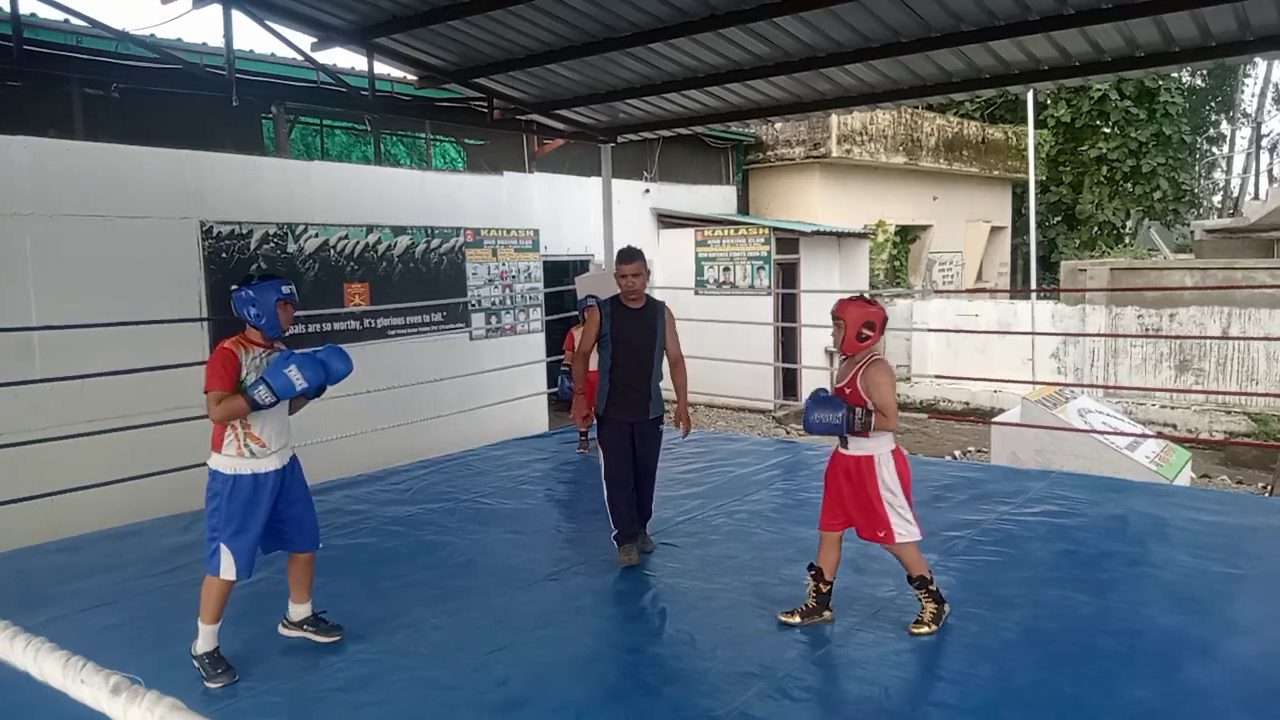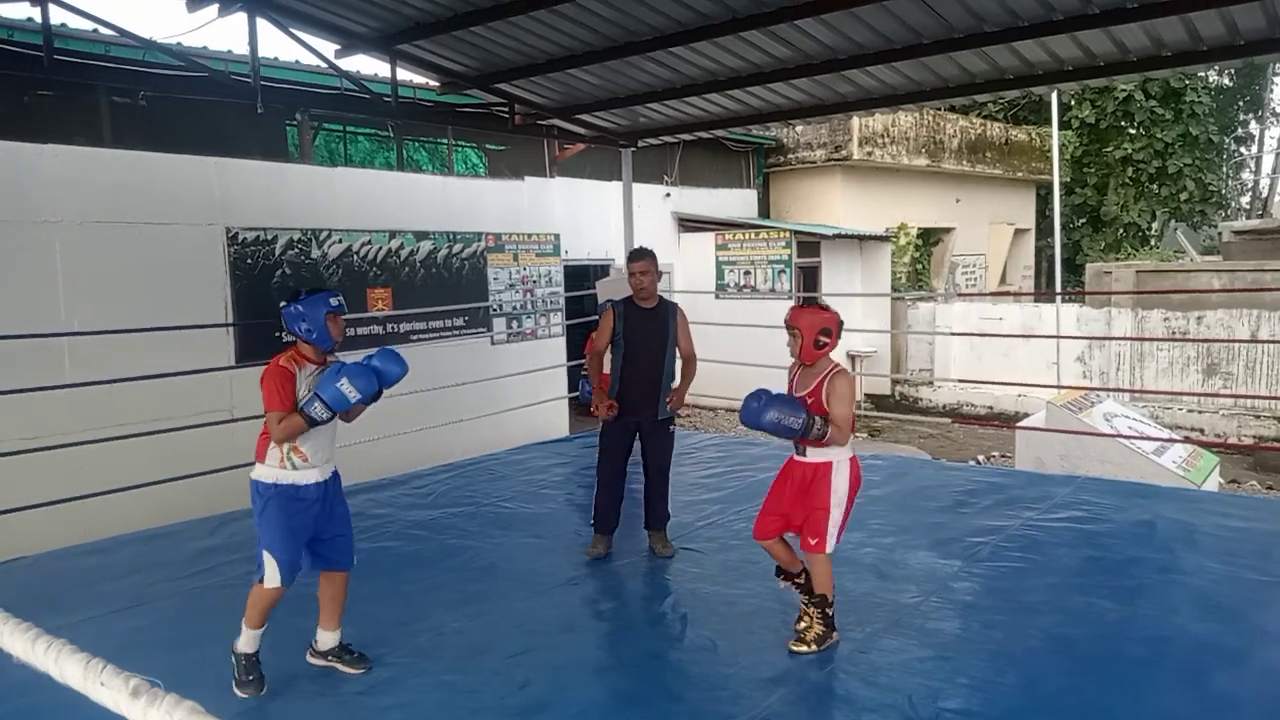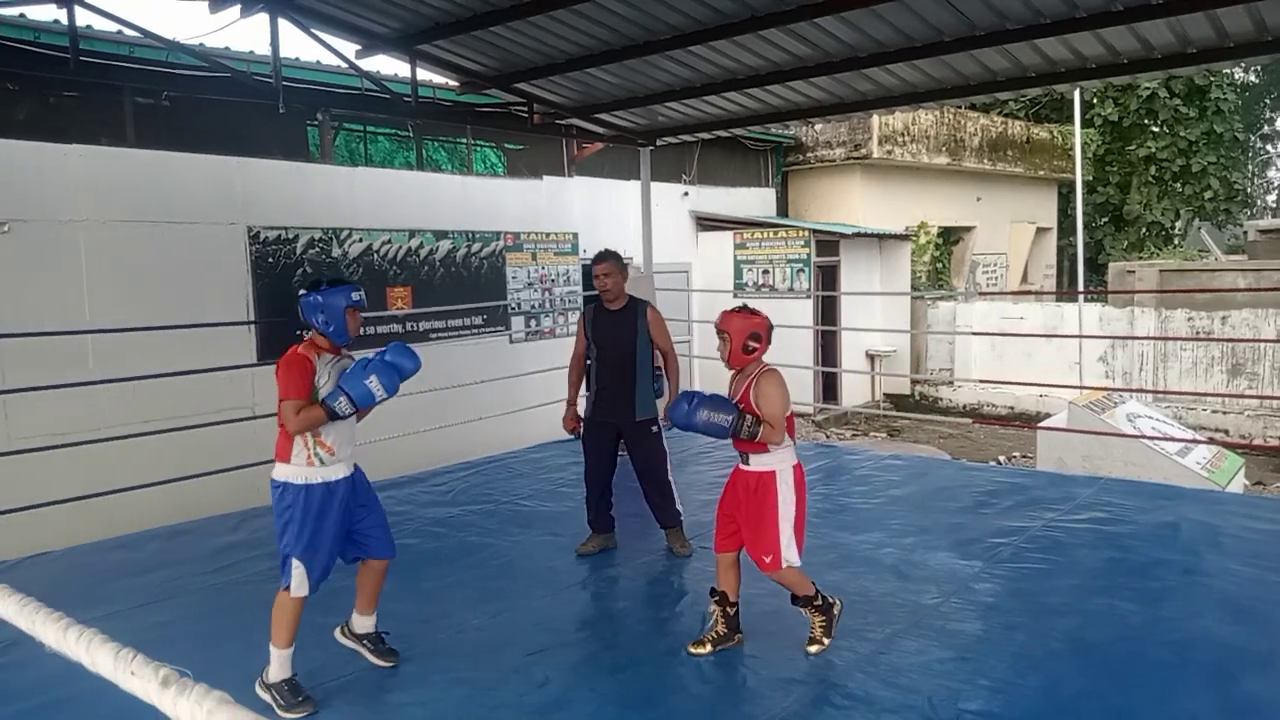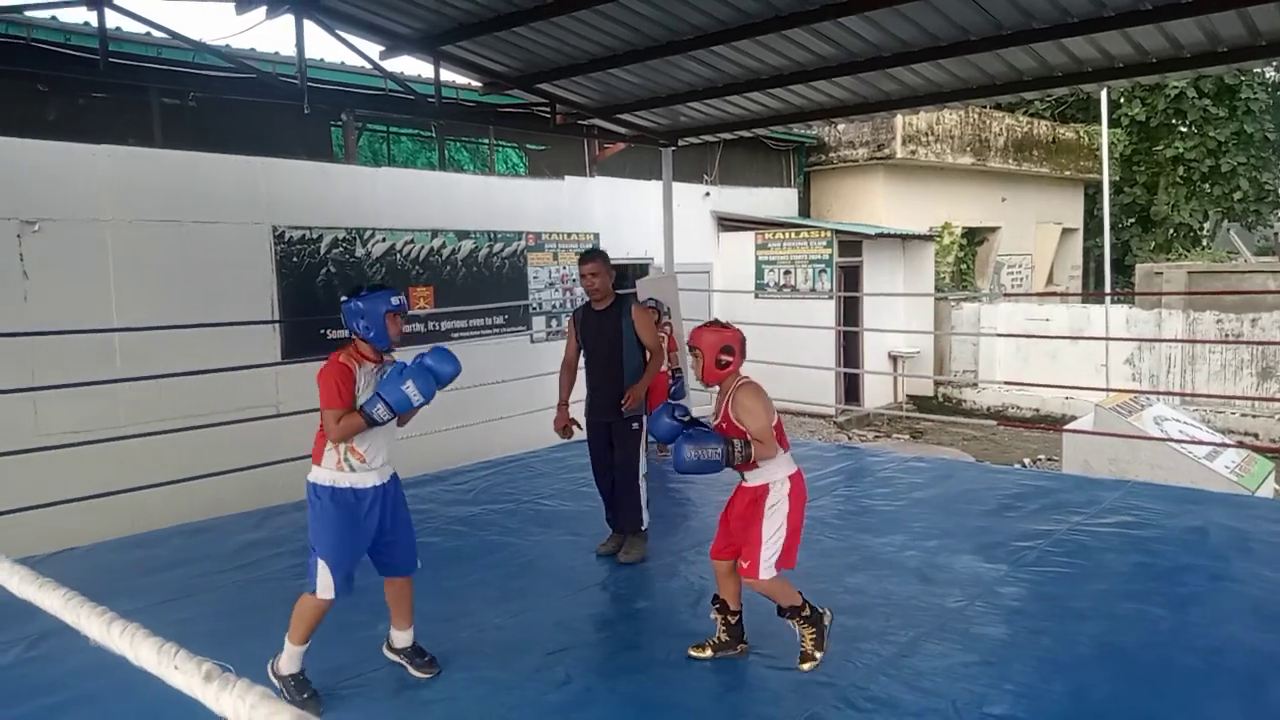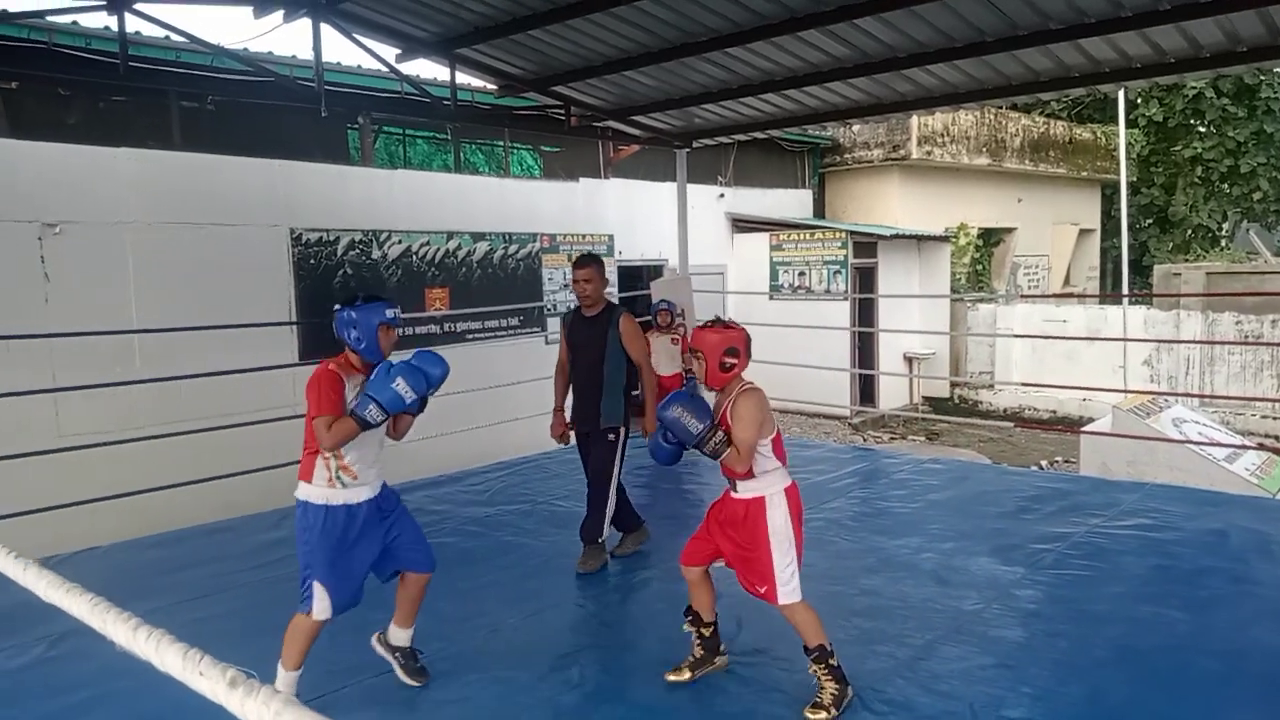
dt=0.4s
person 1, frame 1
left shoulder: (281, 352)
right shoulder: (228, 354)
right elbow: (217, 411)
left wrist: (314, 382)
right wrist: (269, 388)
left hip: (282, 466)
right hip: (238, 475)
left knee: (303, 545)
right knee: (227, 566)
left ankle: (299, 617)
right ankle: (205, 647)
person 1, frame 2
left shoulder: (332, 361)
right shoulder: (282, 368)
left elbow: (347, 415)
right elbow: (277, 427)
left wrist: (370, 389)
right wrist: (322, 405)
left hip: (322, 480)
right hip: (279, 485)
left knee: (336, 566)
right knee: (275, 577)
left ankle: (326, 645)
right ankle: (245, 650)
person 1, frame 3
left shoulder: (343, 358)
right shoulder: (299, 359)
right elbow: (294, 422)
left wrist: (381, 383)
right wrist: (345, 397)
left hip: (345, 477)
right hip: (302, 484)
left knee: (377, 554)
right knee: (299, 583)
left ankle: (360, 628)
right ankle: (276, 677)
person 1, frame 4
left shoulder: (387, 365)
right shoulder: (341, 366)
left elbow: (400, 419)
right elbow: (336, 428)
left wrist: (422, 387)
right wrist: (383, 403)
left hip: (380, 484)
right hip: (336, 490)
left knee: (401, 569)
right knee: (326, 588)
left ankle: (402, 643)
right ankle: (286, 666)
person 1, frame 5
left shoulder: (377, 372)
right shoulder: (329, 376)
left elbow: (395, 432)
right elbow: (328, 437)
left wrist: (416, 397)
right wrist: (376, 405)
left hip: (373, 497)
right hip: (326, 506)
left knee: (419, 567)
right knee: (319, 607)
left ankle: (395, 641)
right ankle: (281, 694)
person 2, frame 1
left shoulder: (877, 370)
right shoulder: (847, 364)
left elbow: (889, 420)
left wrist: (848, 419)
right wrist: (822, 411)
left hip: (876, 462)
right hip: (846, 457)
left knee: (894, 536)
right knee: (829, 530)
left ankle: (933, 602)
right ankle: (818, 604)
person 2, frame 2
left shoulder: (838, 380)
right shoulder: (796, 370)
left elbow: (841, 435)
left wrist: (805, 424)
right wrist: (769, 412)
left hip: (832, 469)
right hip: (799, 465)
left knee: (816, 548)
right knee: (765, 533)
left ankle: (824, 622)
right ankle: (813, 594)
person 2, frame 3
left shoulder: (769, 381)
right shoulder: (737, 378)
left elbow: (774, 434)
left wrist: (736, 421)
right wrist: (705, 414)
left hip: (776, 477)
right hip: (744, 474)
left knee: (774, 563)
right knee: (725, 550)
left ankle: (821, 607)
right ankle: (726, 626)
person 2, frame 4
left shoulder: (744, 394)
right shoulder: (725, 392)
left elbow: (767, 446)
left wrist: (722, 452)
right wrist: (690, 428)
left hip: (776, 488)
right hip: (750, 487)
left knee: (756, 574)
right knee: (722, 559)
left ankle: (812, 620)
right ankle: (730, 636)
person 2, frame 5
left shoulder: (747, 401)
right shoulder: (726, 398)
left elbow: (741, 462)
left wrist: (703, 433)
right wrist: (684, 434)
left hip: (768, 504)
right hip: (736, 499)
left knee: (784, 598)
right knee: (692, 565)
left ankle: (833, 679)
right ankle: (706, 651)
person 3, frame 1
left shoulder: (661, 313)
right shoulder: (601, 312)
left elbow: (675, 358)
right elbow: (582, 354)
left wrist: (682, 403)
right wrist: (579, 396)
left hip: (650, 410)
right hip: (611, 411)
left knee: (645, 473)
right knee: (617, 475)
left ankle: (640, 528)
right ankle: (626, 540)
person 3, frame 2
left shoulder: (673, 314)
right shoulder: (614, 312)
left elbow: (688, 358)
right elbow: (596, 354)
left wrist: (681, 389)
right wrist: (598, 392)
left hip: (659, 411)
right hip: (620, 408)
left knee: (658, 472)
right knee: (609, 470)
left ankle: (656, 531)
right ankle: (603, 533)
person 3, frame 3
left shoulder: (645, 312)
right shoulder: (588, 317)
left elbow: (668, 355)
right elbow: (578, 361)
left wrist: (675, 399)
right wrist: (571, 405)
left hip: (641, 412)
right hip: (598, 413)
left knee: (655, 471)
right knee: (596, 475)
left ankle: (674, 530)
right ankle: (602, 532)
person 3, frame 4
left shoulder: (632, 311)
right shoulder: (578, 318)
left elbow: (657, 352)
right elbow: (570, 363)
left wrist: (641, 387)
right wrist: (562, 407)
left hip: (628, 408)
right hip: (596, 411)
left knee: (628, 471)
right knee: (604, 475)
left ankle: (636, 534)
right ankle: (621, 532)
person 3, frame 5
left shoulder: (621, 320)
right shoulder: (569, 321)
left elbow: (644, 367)
right elbow: (563, 367)
left wrist: (649, 414)
right wrist: (558, 412)
left hip: (610, 419)
right hip: (580, 417)
left knee: (601, 482)
right knee: (602, 481)
left ankle: (594, 544)
right ankle: (633, 529)
